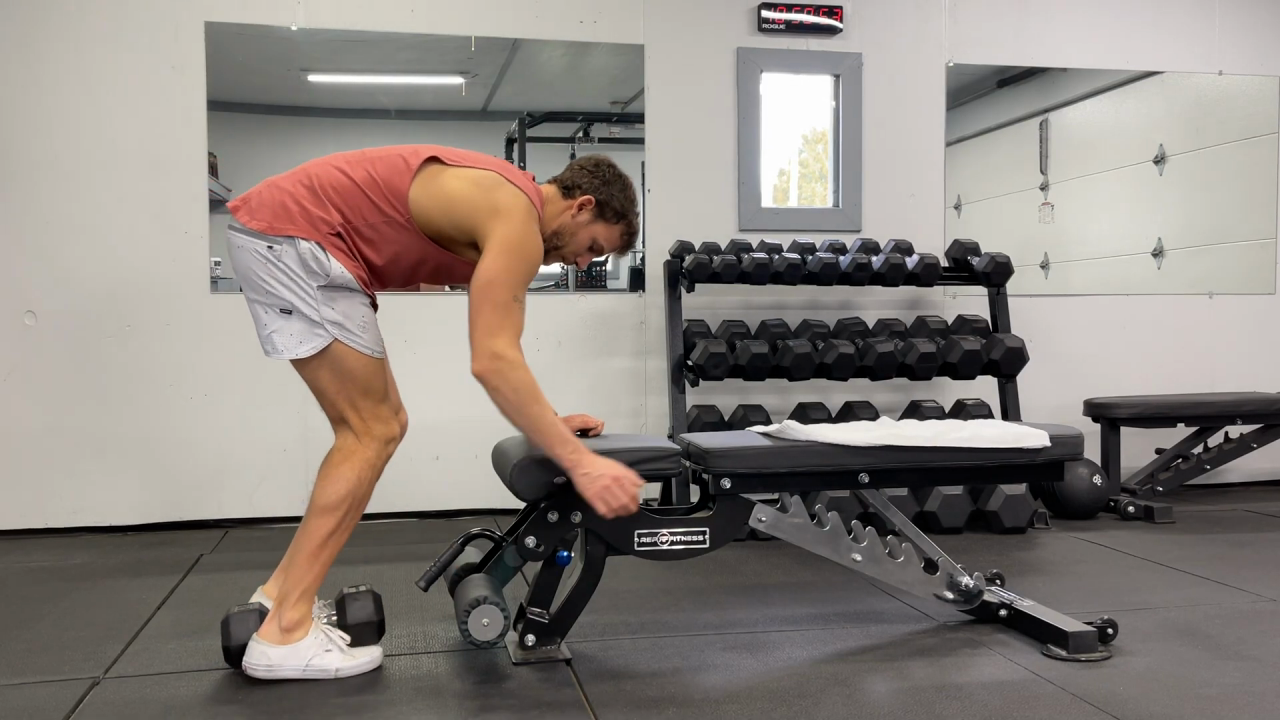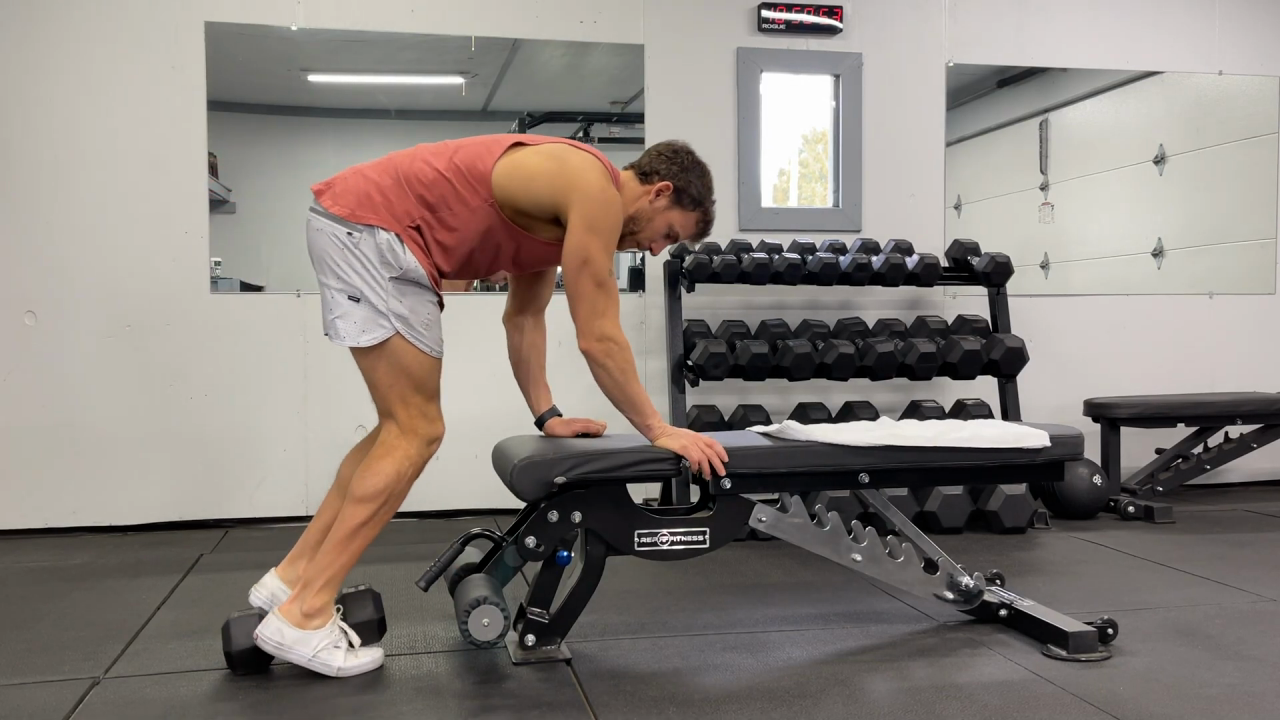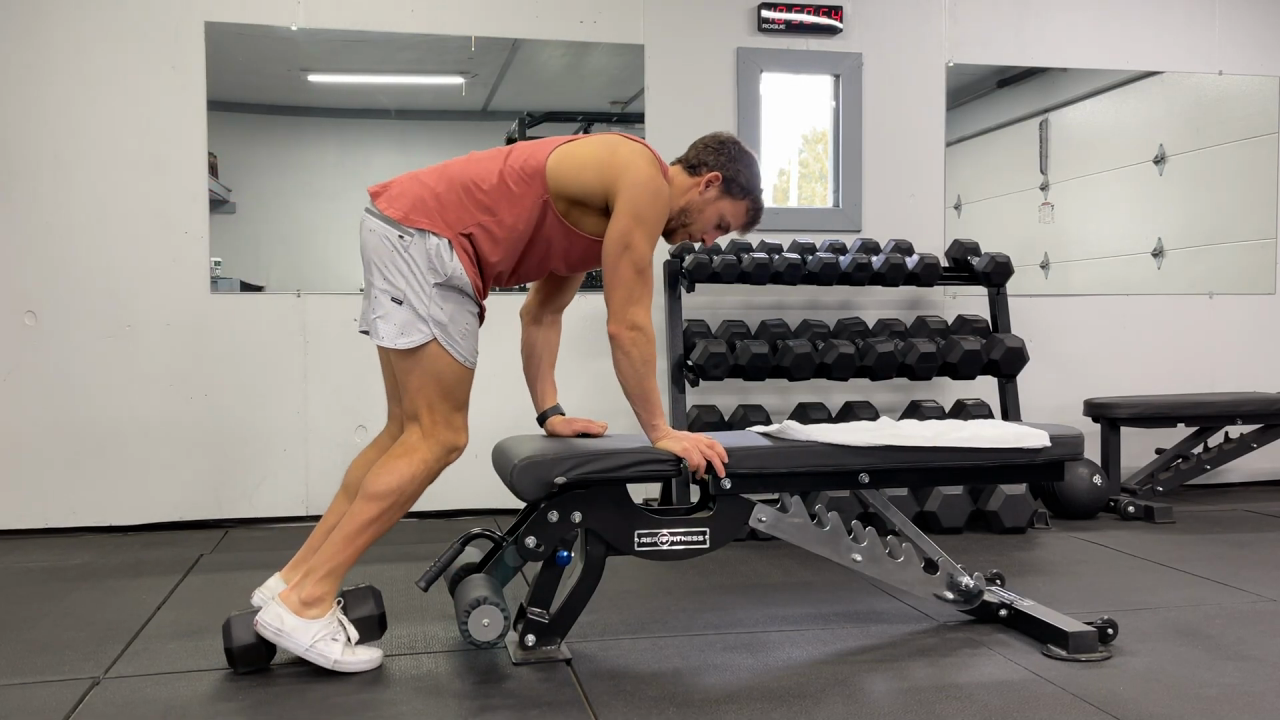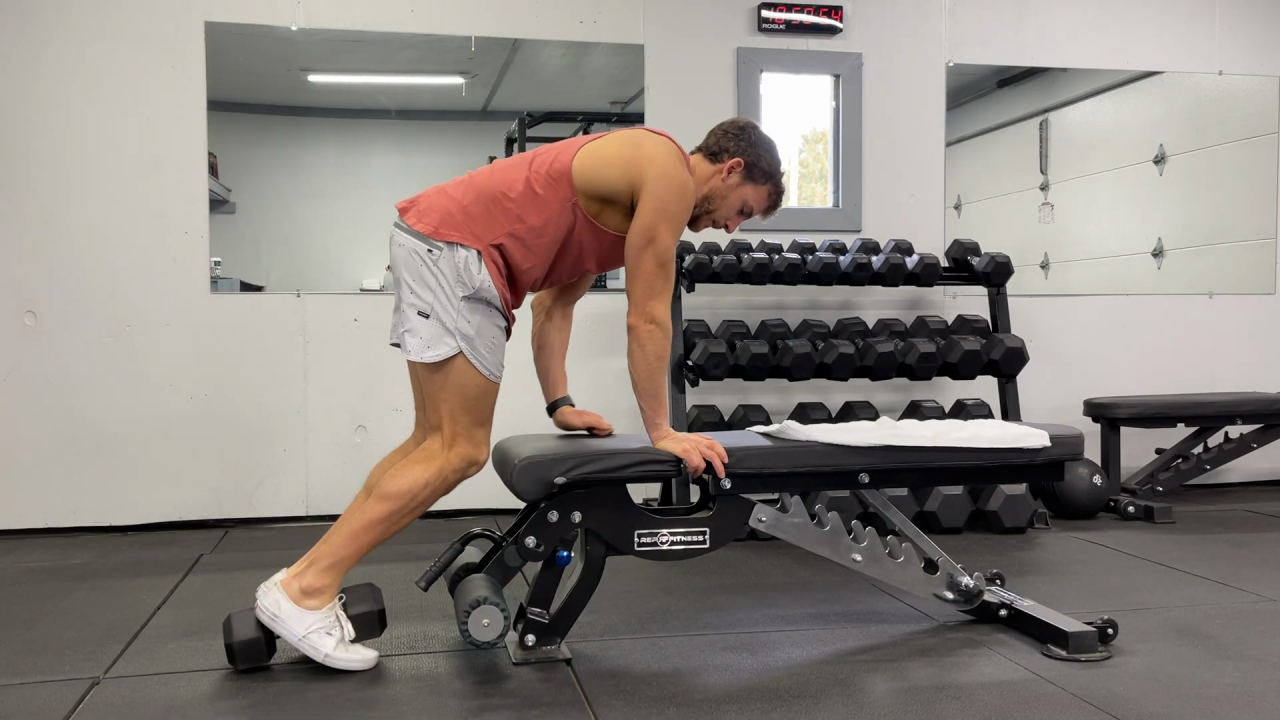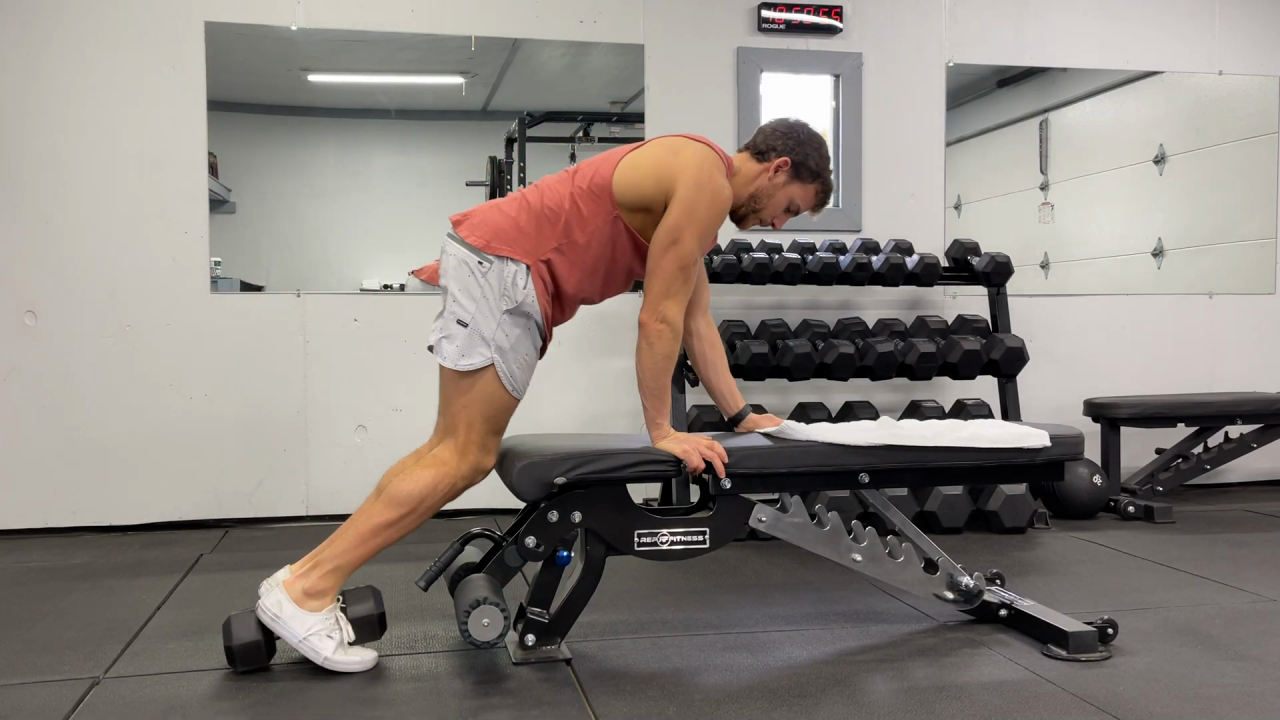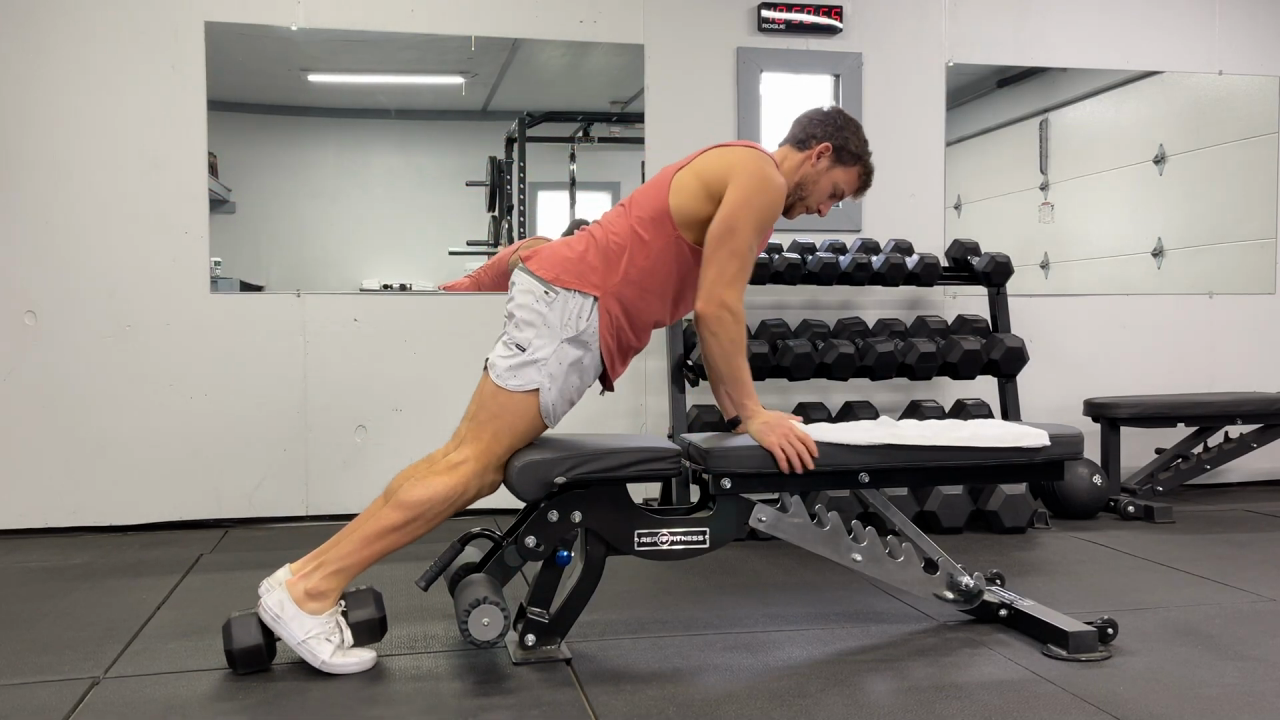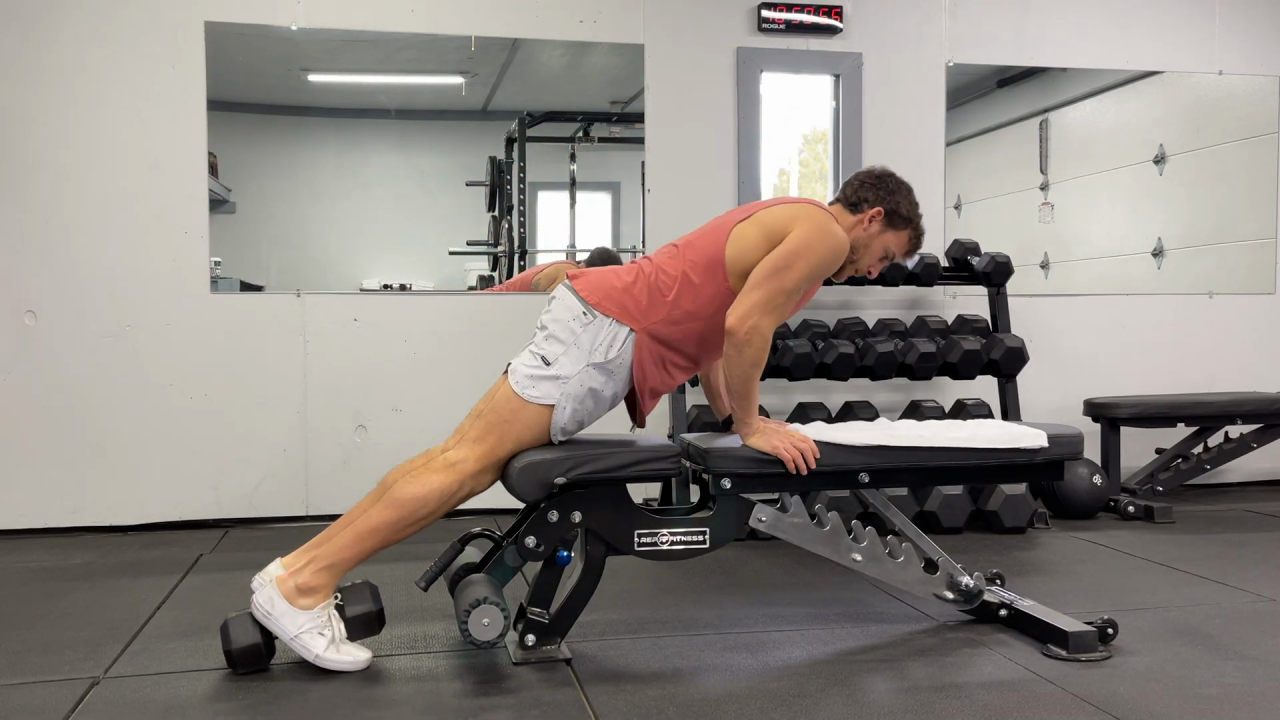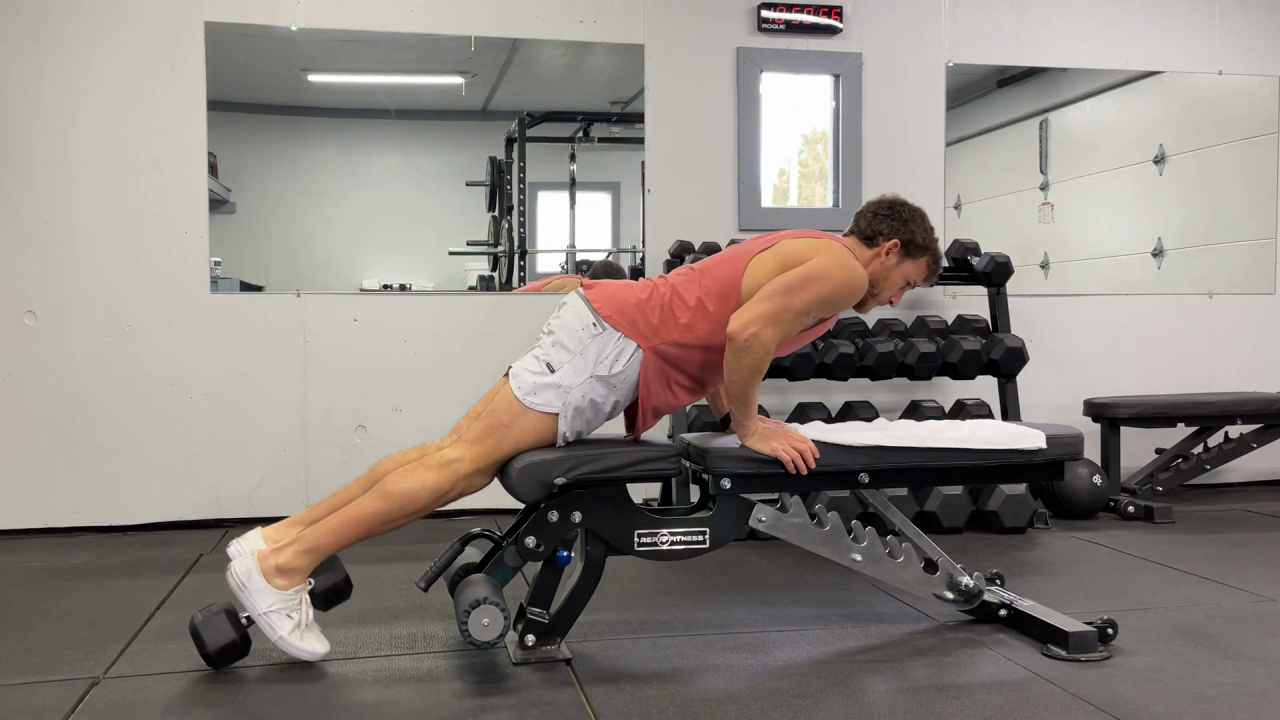
dt=0.4s
person 1, frame 1
left shoulder: (501, 207)
right shoulder: (518, 220)
left elbow: (497, 339)
right elbow: (494, 361)
left wrist: (549, 421)
right wrist: (576, 460)
left hip: (280, 237)
right hip: (293, 237)
left knee: (386, 425)
right knee: (371, 435)
left ankle: (284, 590)
right ankle: (285, 634)
person 1, frame 2
left shoulder: (570, 200)
right shoulder: (597, 192)
left elbow: (523, 317)
right elbow: (598, 338)
left wrist: (546, 415)
right wrist: (657, 430)
left hip: (365, 227)
right hip: (368, 226)
left knee: (403, 429)
right knee: (416, 433)
left ankle: (292, 577)
right ankle: (304, 618)
person 1, frame 3
left shoulder: (609, 202)
right shoulder: (645, 181)
left elbow: (541, 315)
right elbow: (628, 324)
left wrist: (549, 413)
right wrist: (660, 433)
left hip: (411, 233)
right hip: (422, 233)
left knee: (410, 433)
right knee: (438, 439)
left ankle: (295, 581)
right ankle: (303, 605)
person 1, frame 4
left shoulder: (638, 182)
right shoulder: (669, 174)
left elbow: (552, 306)
right elbow: (648, 317)
left wrist: (560, 403)
right wrist: (660, 430)
left hip: (440, 245)
right hip: (453, 248)
left knee: (437, 443)
right knee: (458, 450)
left ankle: (302, 580)
right ankle: (305, 594)
person 1, frame 5
left shoulder: (701, 192)
right shoulder: (706, 181)
left elbow: (696, 320)
right elbow: (660, 316)
left wrist: (739, 415)
right wrist: (661, 431)
left hip: (504, 266)
right hip: (503, 264)
left knee: (455, 451)
right knee: (463, 456)
left ankle: (309, 578)
right ankle: (304, 591)
person 1, frame 6
left shoulder: (741, 183)
right shoulder: (761, 178)
left elbow: (714, 309)
right elbow: (719, 305)
left wrist: (738, 412)
right wrist: (751, 414)
left hip: (572, 302)
right hip: (573, 302)
left knee: (476, 467)
right knee: (473, 464)
left ankle: (311, 576)
right ankle: (308, 592)
person 1, frame 7
left shoulder: (790, 224)
right shoulder: (826, 235)
left elbow: (708, 323)
right elbow: (744, 325)
left wrist: (732, 416)
right wrist: (751, 427)
left hip: (603, 322)
right hip: (606, 330)
left knee: (471, 462)
right knee: (468, 459)
left ankle: (302, 569)
right ankle: (300, 588)
person 1, frame 8
left shoulder: (808, 255)
right shoulder: (843, 271)
right elbow: (748, 333)
left wrist: (738, 416)
right wrist: (750, 427)
left hip: (613, 333)
right hip: (614, 342)
left knee: (463, 460)
right knee: (464, 460)
left ankle: (282, 541)
right ankle: (278, 561)
